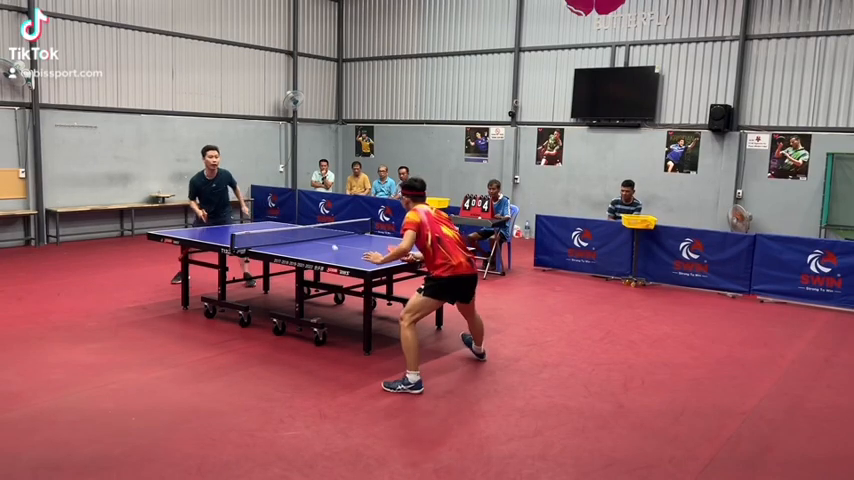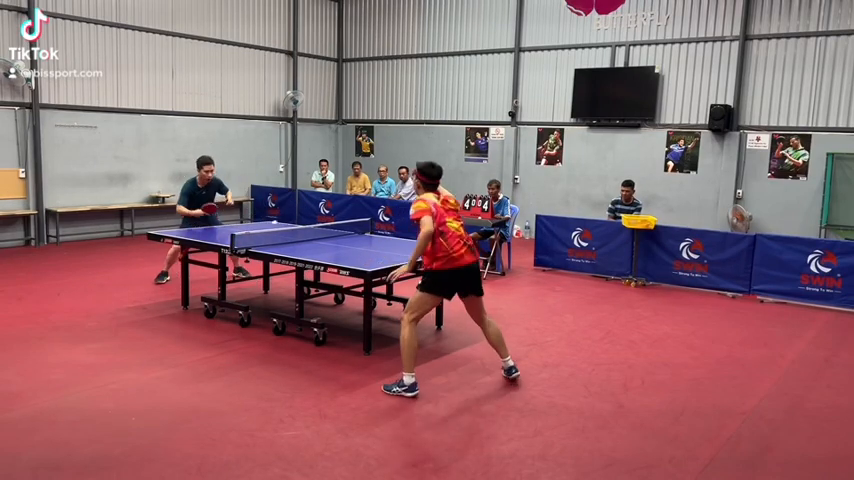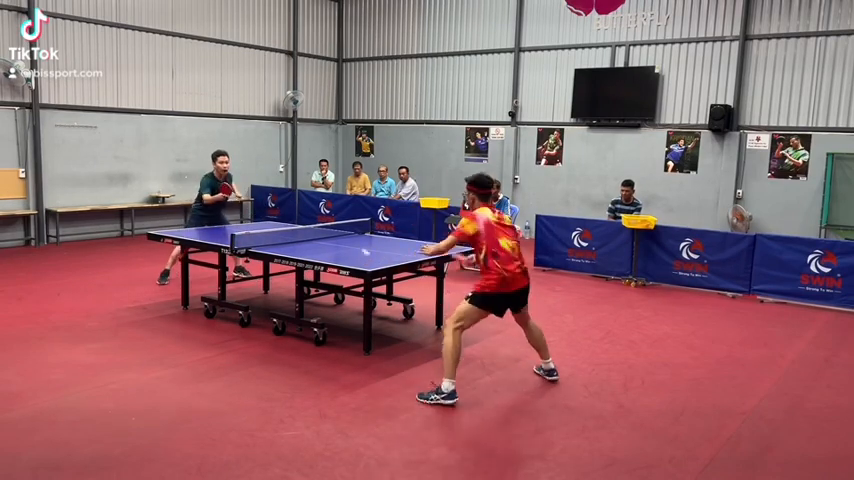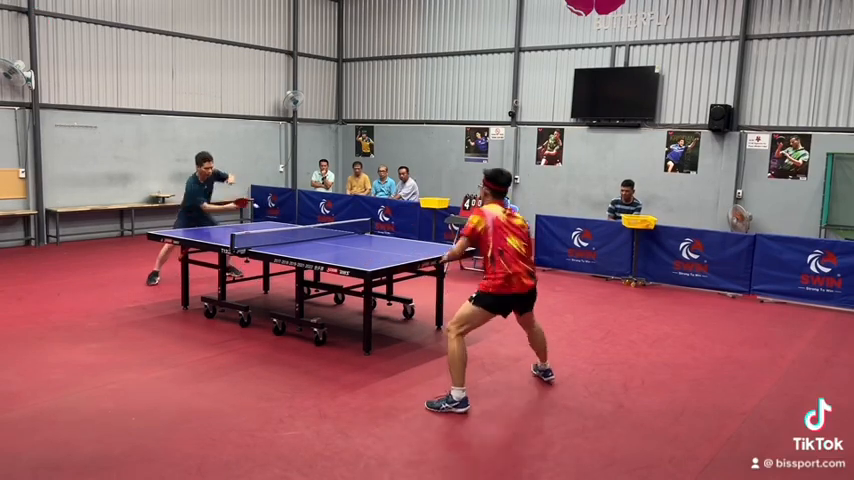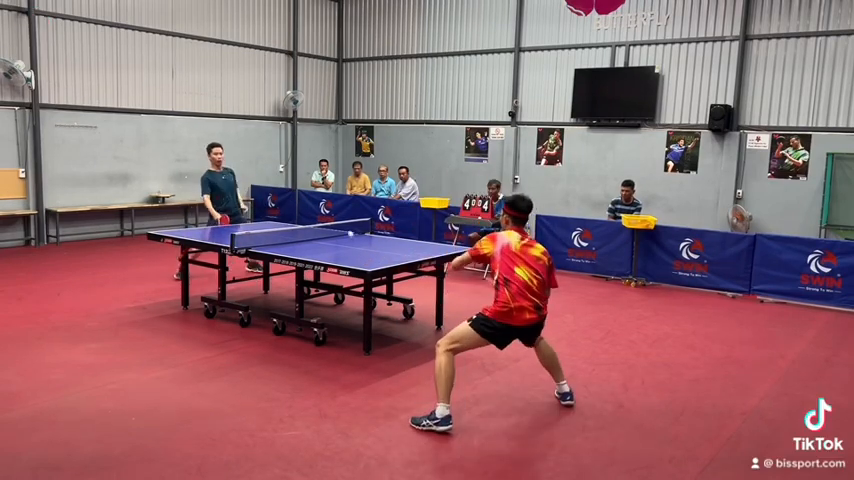
dt=0.4s
person 1, frame 1
left shoulder: (414, 215)
right shoulder: (439, 215)
left elbow: (404, 246)
left wrist: (383, 259)
right wrist: (418, 257)
left hip: (446, 275)
right hip: (468, 271)
left knee: (407, 319)
right knee: (469, 313)
left ankle: (413, 379)
right ankle: (479, 349)
person 1, frame 2
left shoulder: (421, 202)
right shoulder: (447, 198)
left elbow: (427, 230)
left wrist: (409, 266)
right wrist: (435, 185)
left hip: (443, 269)
right hip: (469, 264)
left knee: (408, 319)
right knee: (482, 319)
left ankle: (408, 382)
right ankle: (509, 365)
person 1, frame 3
left shoulder: (474, 218)
right shoulder: (503, 218)
left elbow: (446, 246)
left wrist: (432, 250)
left hip: (495, 287)
right hip: (519, 283)
left knee: (453, 325)
right knee: (525, 321)
left ankle: (448, 389)
right ankle: (548, 367)
person 1, frame 4
left shoulder: (482, 215)
right shoulder: (521, 219)
left elbow: (457, 251)
left wrist: (447, 257)
left hip: (498, 286)
right hip: (527, 286)
left knee: (454, 331)
right knee: (529, 323)
left ankle: (458, 397)
right ankle: (544, 368)
person 1, frame 5
left shoulder: (495, 240)
right shoulder: (542, 251)
left elbow: (459, 262)
right elbow: (546, 293)
left wrist: (454, 263)
left hip: (503, 316)
right hip: (534, 317)
left knee: (444, 347)
right knee: (538, 342)
left ankle: (442, 414)
right ankle: (564, 390)
person 2, frame 1
left shoulder: (225, 175)
right shoulder: (196, 180)
left elbow: (235, 187)
right elbow: (191, 201)
left wrist: (243, 205)
right wrist: (198, 210)
left hip: (224, 216)
right hip: (205, 217)
left ankle: (247, 275)
person 2, frame 2
left shoulder: (216, 182)
right shoulder: (188, 186)
left elbow: (226, 192)
right elbow: (178, 209)
left wrist: (229, 198)
right wrist: (194, 212)
left hip: (209, 217)
right hip: (191, 219)
right knee: (178, 246)
left ankle: (237, 268)
right ankle: (165, 272)
person 2, frame 3
left shoulder: (228, 176)
right shoulder: (207, 180)
right elbow: (206, 200)
left wrist: (236, 192)
right wrist: (218, 197)
left hip: (216, 214)
right hip: (199, 214)
left ankle: (238, 268)
right ankle: (166, 271)
person 2, frame 4
left shoulder: (212, 173)
right shoulder: (192, 185)
left elbow: (228, 176)
right elbow: (206, 208)
left wrist: (230, 179)
right wrist: (226, 207)
left hip: (203, 218)
right hip: (186, 217)
right knee: (171, 243)
left ankle: (228, 267)
right ankle: (155, 273)
person 2, frame 5
left shoulder: (230, 172)
right shoulder: (207, 177)
right elbow: (206, 199)
left wrist: (241, 203)
right wrist: (214, 214)
left hip: (235, 214)
right hip: (217, 215)
left ankle: (252, 263)
